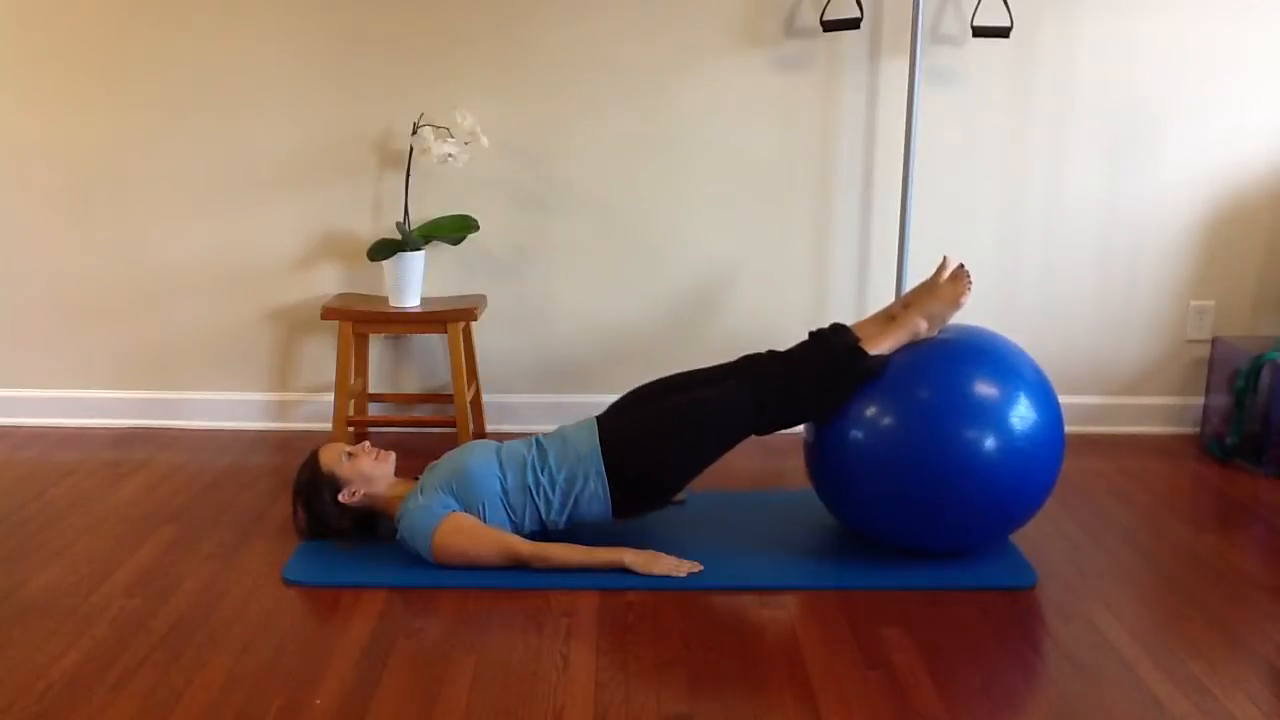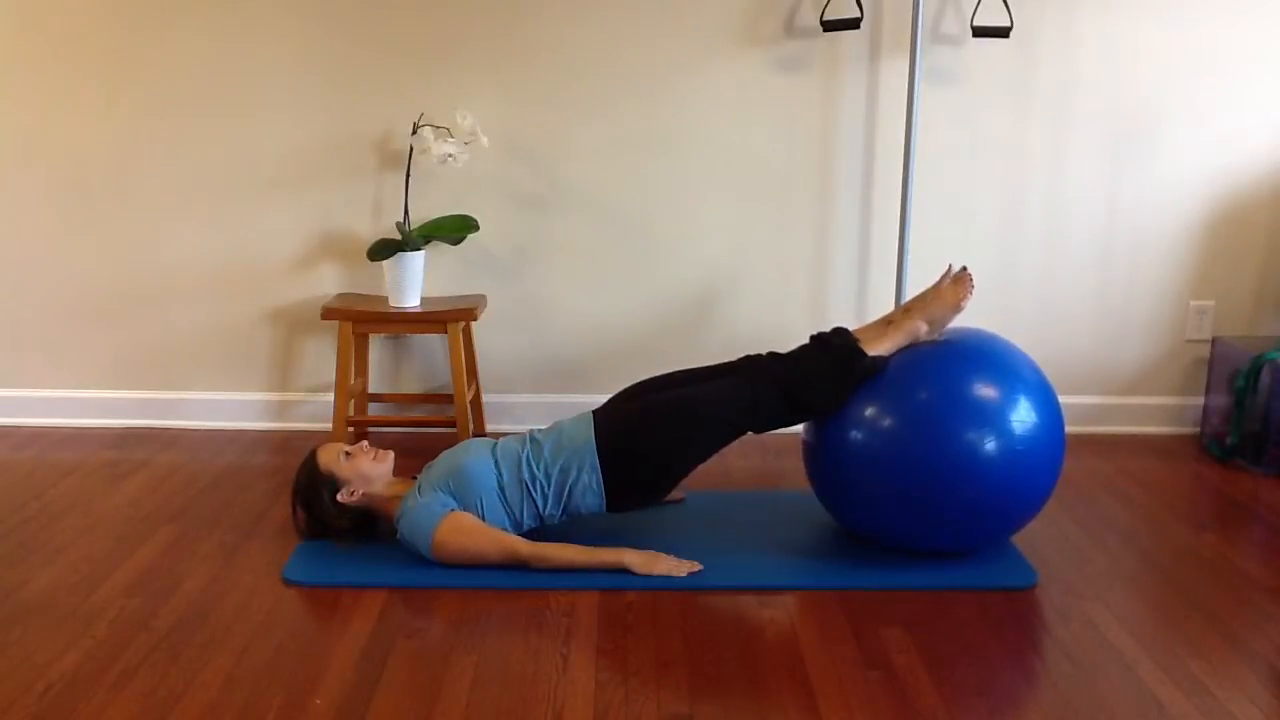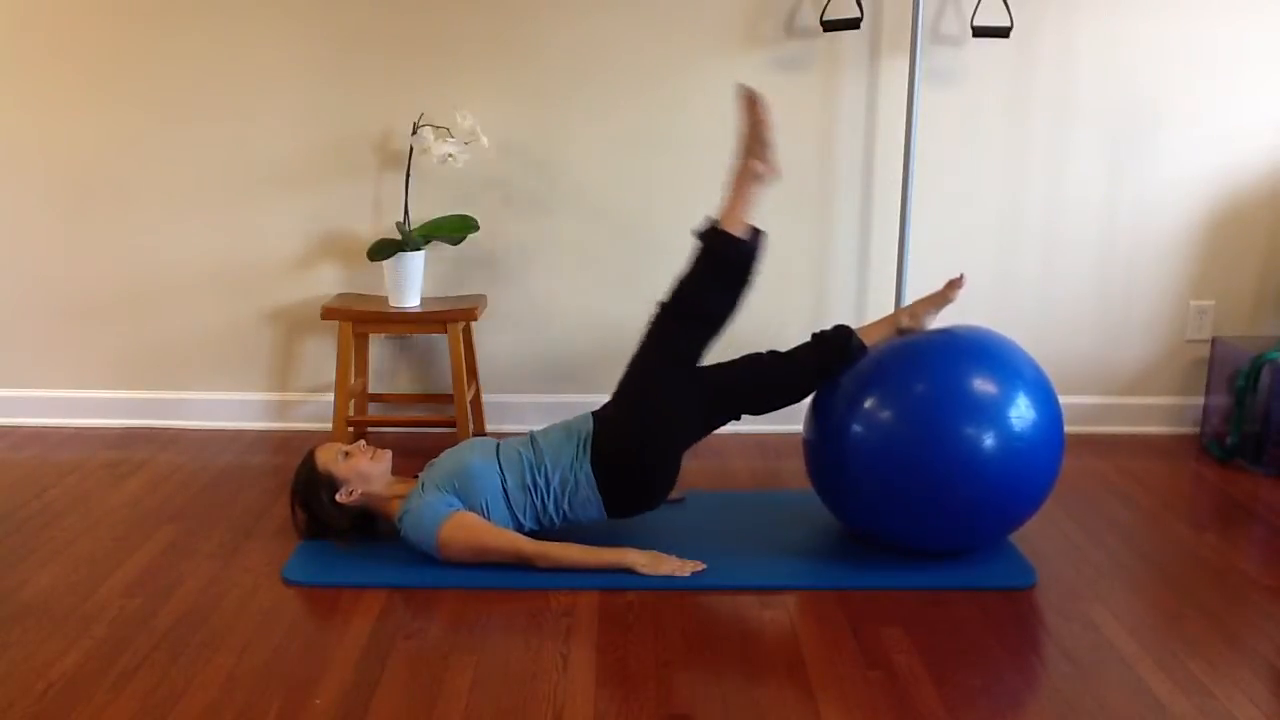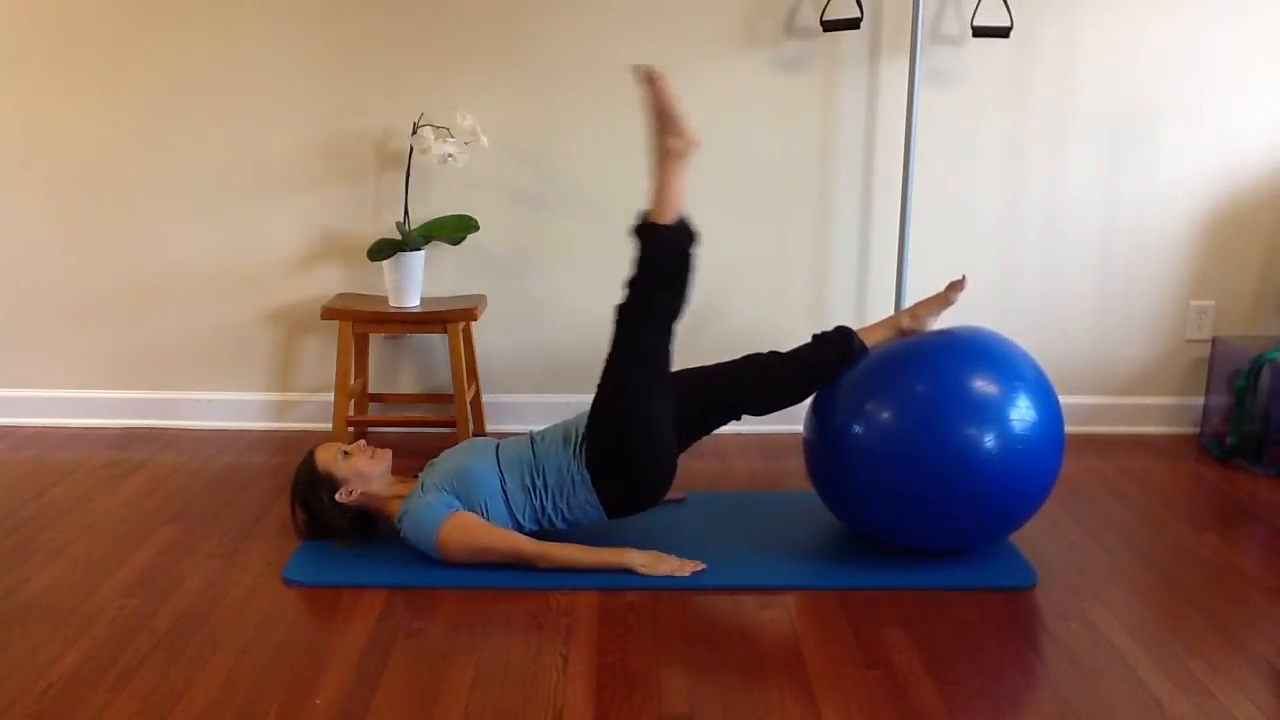
dt=1s
person 1, frame 1
left shoulder: (427, 488)
right shoulder: (419, 528)
right elbow: (525, 553)
right wrist: (627, 558)
left hip: (605, 445)
right hip: (612, 472)
left knee: (754, 373)
right knee: (756, 401)
left ankle: (895, 324)
right ankle: (904, 331)
person 1, frame 2
left shoulder: (427, 484)
right shoulder: (417, 525)
right elbow: (522, 554)
left wrist: (644, 488)
right wrist: (626, 557)
left hip: (600, 437)
right hip: (609, 468)
left knee: (756, 372)
right knee: (756, 398)
left ankle: (901, 325)
right ankle: (909, 332)
person 1, frame 3
left shoulder: (427, 484)
right shoulder: (418, 522)
right elbow: (528, 552)
left wrist: (647, 477)
right wrist: (630, 557)
left hip: (601, 451)
right hip: (614, 478)
left knee: (751, 378)
right knee: (678, 333)
left ankle: (895, 327)
right ankle: (745, 184)
person 1, frame 4
left shoulder: (426, 485)
right shoulder: (418, 523)
right elbow: (527, 553)
left wrist: (646, 473)
right wrist: (630, 558)
left hip: (601, 458)
right hip: (613, 478)
left knee: (748, 381)
right knee: (644, 323)
left ankle: (897, 327)
